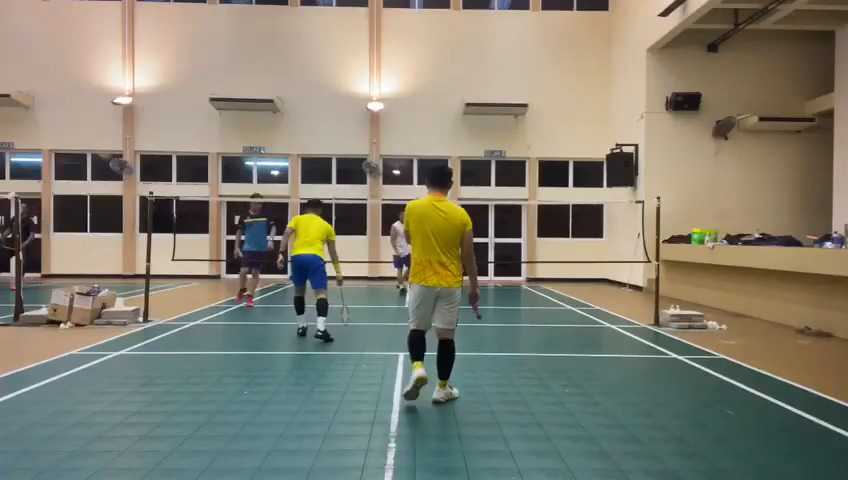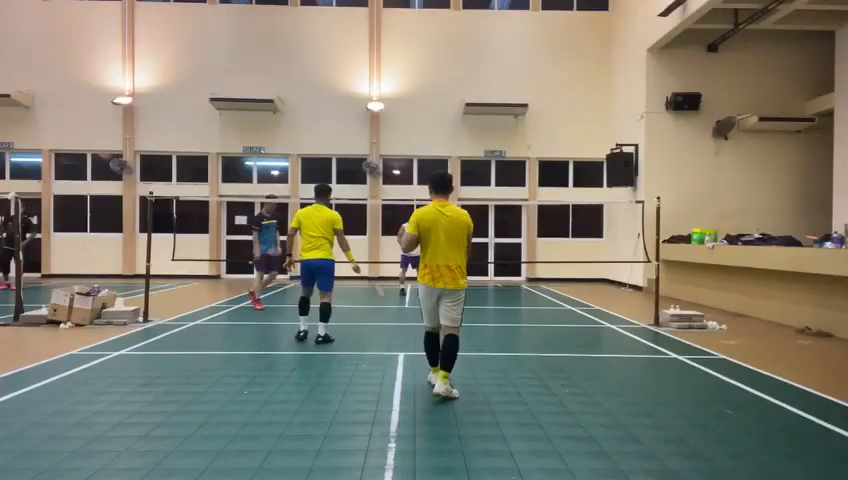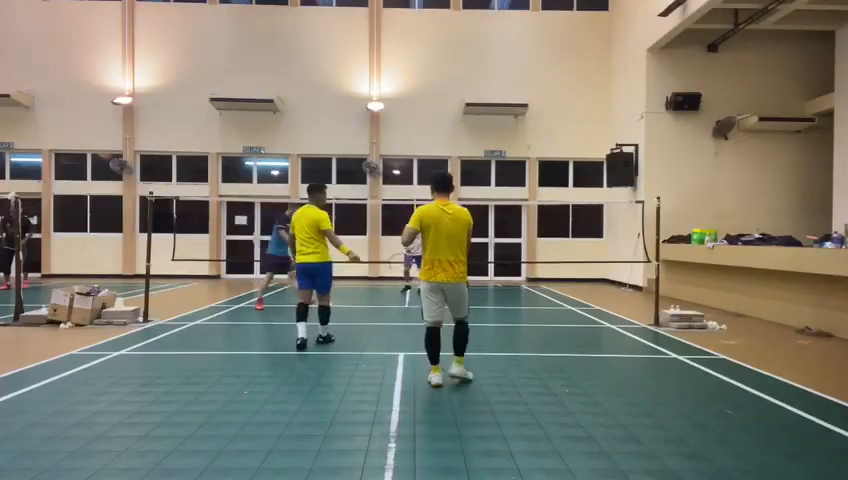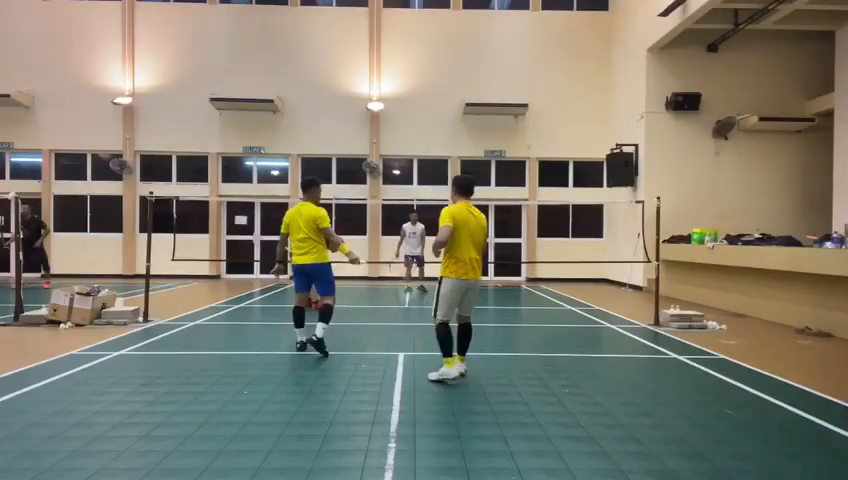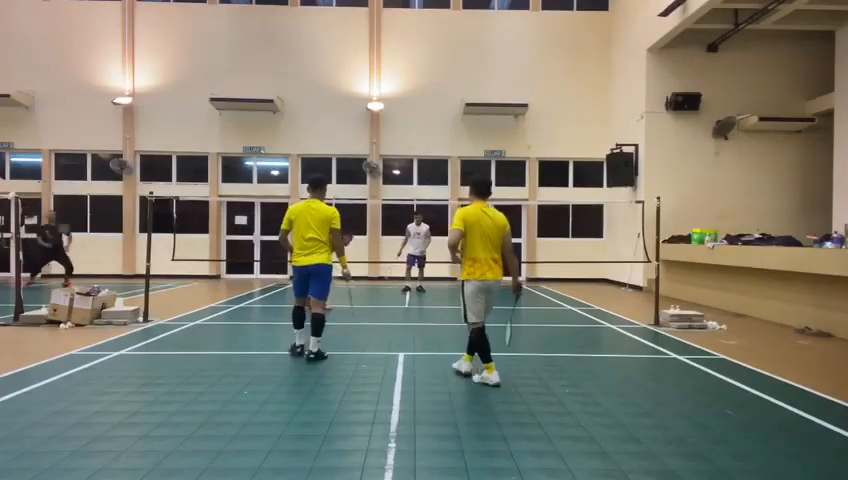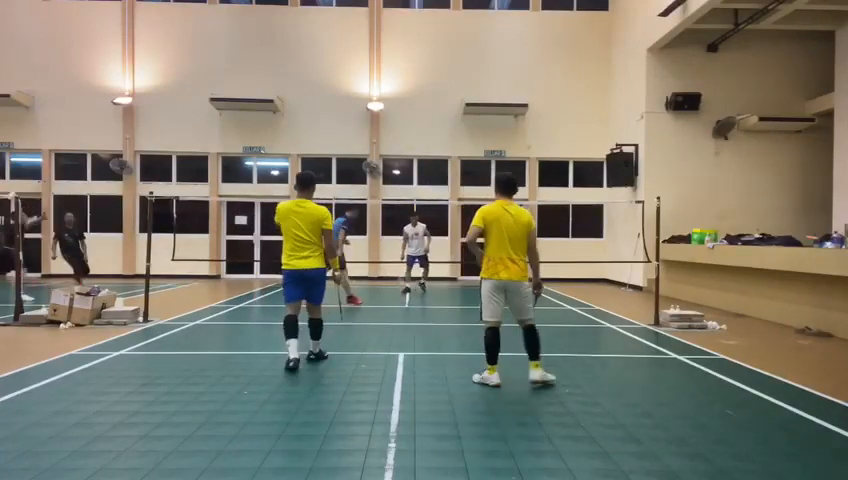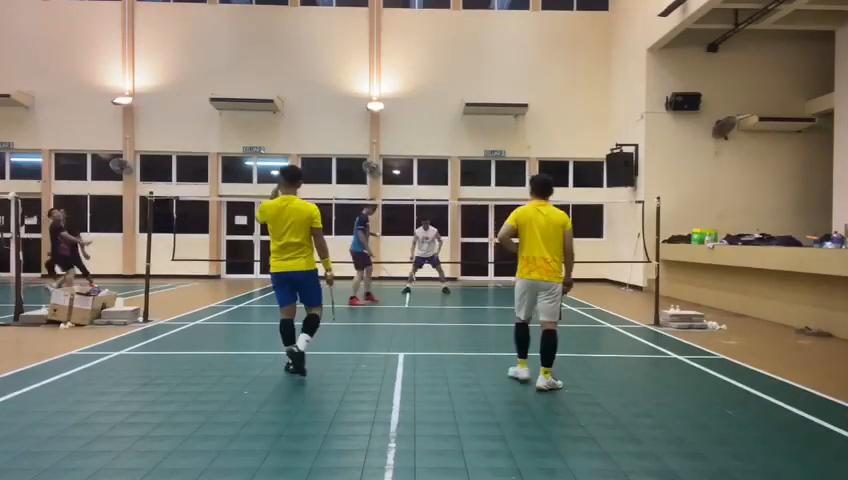
dt=0.4s
person 1, frame 1
left shoulder: (413, 208)
right shoulder: (460, 215)
right elbow: (468, 255)
right wrist: (474, 287)
left hip: (421, 281)
right hip: (450, 284)
left knee: (417, 330)
right knee: (446, 336)
left ankle: (417, 369)
right ankle: (443, 388)
person 1, frame 2
left shoulder: (420, 215)
right shoulder: (464, 216)
left elbow: (406, 247)
left wrist: (409, 235)
left hip: (429, 282)
right hip: (455, 283)
left knee: (431, 329)
right knee: (451, 332)
left ankle: (435, 373)
right ankle: (443, 381)
person 1, frame 3
left shoulder: (422, 212)
right shoulder: (465, 214)
left elbow: (406, 241)
left wrist: (411, 233)
left hip: (430, 278)
right hip: (457, 277)
left knee: (433, 324)
right knee: (461, 321)
left ankle: (435, 372)
right ankle: (459, 365)
person 1, frame 4
left shoulder: (450, 211)
right shoulder: (481, 217)
left elbow: (443, 238)
left wrist: (435, 247)
left hip: (453, 275)
right hip: (474, 276)
left knee: (441, 320)
right knee: (464, 320)
left ankle: (449, 365)
right ankle: (459, 362)
person 1, frame 5
left shoulder: (464, 214)
right shoulder: (500, 217)
left elbow: (452, 242)
right elbow: (509, 252)
left wrist: (454, 255)
right wrist: (515, 279)
left hip: (473, 277)
right hip: (494, 277)
left knee: (475, 324)
right knee: (479, 322)
left ankle: (490, 371)
right ankle: (467, 361)
person 1, frame 6
left shoulder: (485, 212)
right shoulder: (526, 215)
left elbow: (470, 239)
right elbow: (532, 251)
left wrist: (479, 254)
right wrist: (537, 278)
left hip: (493, 277)
right hip: (519, 277)
left knee: (491, 325)
right knee: (527, 323)
left ankle: (491, 373)
right ankle: (537, 370)
person 1, frame 7
left shoulder: (520, 213)
right shoulder: (562, 217)
left elbow: (502, 237)
right elbow: (569, 252)
left wrist: (518, 250)
right wrist: (568, 276)
left hip: (526, 276)
right hip: (552, 278)
left knee: (522, 320)
right knee: (549, 326)
left ankle: (521, 367)
right ankle: (545, 376)
person 2, frame 1
left shoulder: (298, 219)
right shoulder: (327, 226)
left elbow: (287, 234)
right elbow: (332, 251)
left wrist: (281, 253)
right wrist: (338, 272)
left hip: (297, 257)
right hip: (315, 258)
left knee: (299, 292)
right knee: (321, 293)
left ankle: (301, 326)
right ankle: (321, 329)
person 2, frame 2
left shoulder: (301, 213)
right shoulder: (333, 216)
left elbow: (290, 235)
right elbow: (341, 239)
left wrist: (289, 256)
right wrist: (352, 260)
left hip: (306, 260)
right hip: (325, 260)
left knee: (305, 294)
right knee: (325, 296)
left ankle: (303, 329)
right ankle: (321, 334)
person 2, frame 3
left shoulder: (297, 215)
right shoulder: (320, 215)
left elbow: (292, 240)
right elbow: (331, 237)
right wrist: (348, 252)
left hip: (301, 262)
right hip: (320, 262)
left knee: (303, 300)
right knee: (324, 300)
left ankle: (301, 337)
right ankle: (323, 335)
person 2, frame 4
left shoulder: (290, 213)
right shoulder: (319, 212)
left elbow: (282, 240)
right elbow: (331, 235)
left wrist: (280, 262)
right wrist: (348, 252)
left hip: (298, 264)
right hip: (318, 263)
left knee: (300, 301)
right knee: (328, 299)
left ankle: (301, 340)
right ankle: (318, 336)
person 2, frame 5
left shoulder: (294, 210)
right shoulder: (331, 212)
left elbow: (282, 237)
right elbow: (337, 241)
right wrist: (344, 266)
left hip: (300, 265)
right hip: (321, 264)
left knee: (299, 304)
right knee: (318, 307)
left ankle: (299, 344)
right ankle: (314, 350)
person 2, frame 6
left shoulder: (282, 209)
right shoulder: (322, 212)
right elbow: (329, 243)
right wrist: (336, 269)
left hip: (291, 269)
right hip: (315, 268)
left knee: (292, 311)
right knee: (315, 312)
left ankle: (293, 357)
right ankle: (315, 351)
person 2, frame 7
left shoulder: (267, 207)
right shoulder: (310, 209)
left elbow: (260, 219)
right elbow: (319, 242)
left wrist: (274, 199)
right wrist: (328, 269)
left hip: (279, 270)
right hip: (305, 269)
left knee: (287, 315)
right knee: (314, 310)
left ankle: (292, 359)
right ankle: (300, 347)
